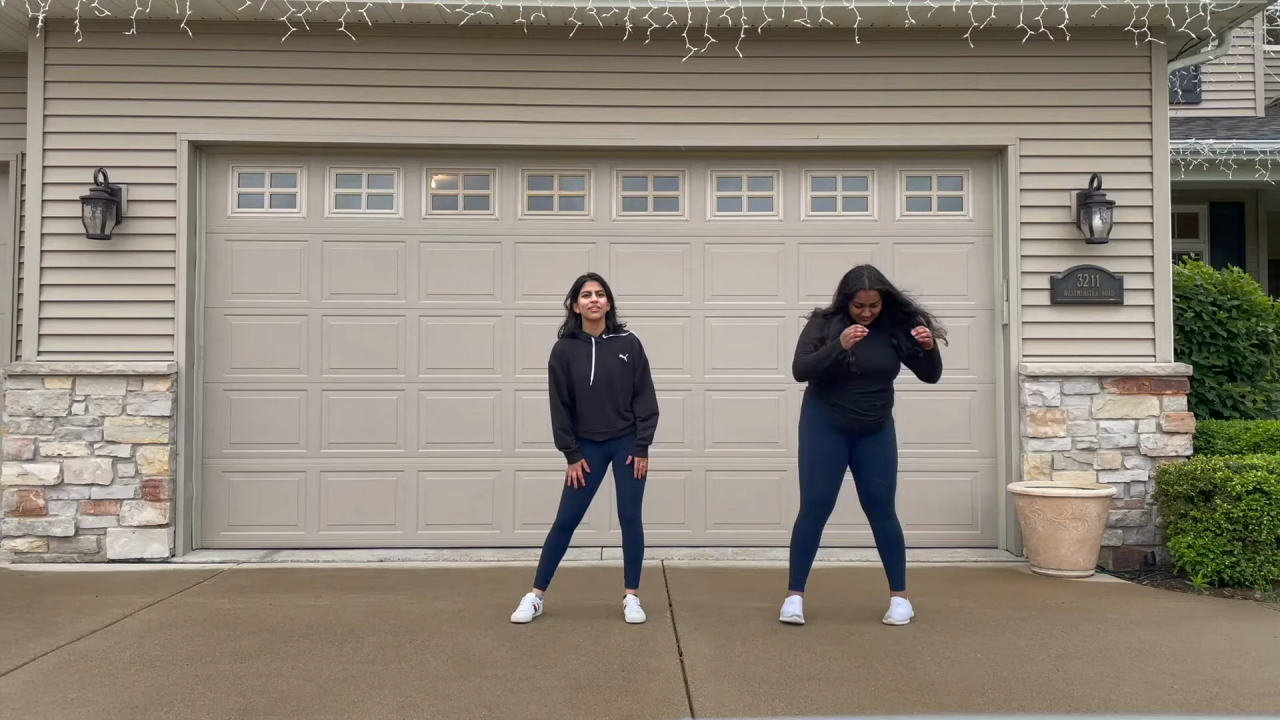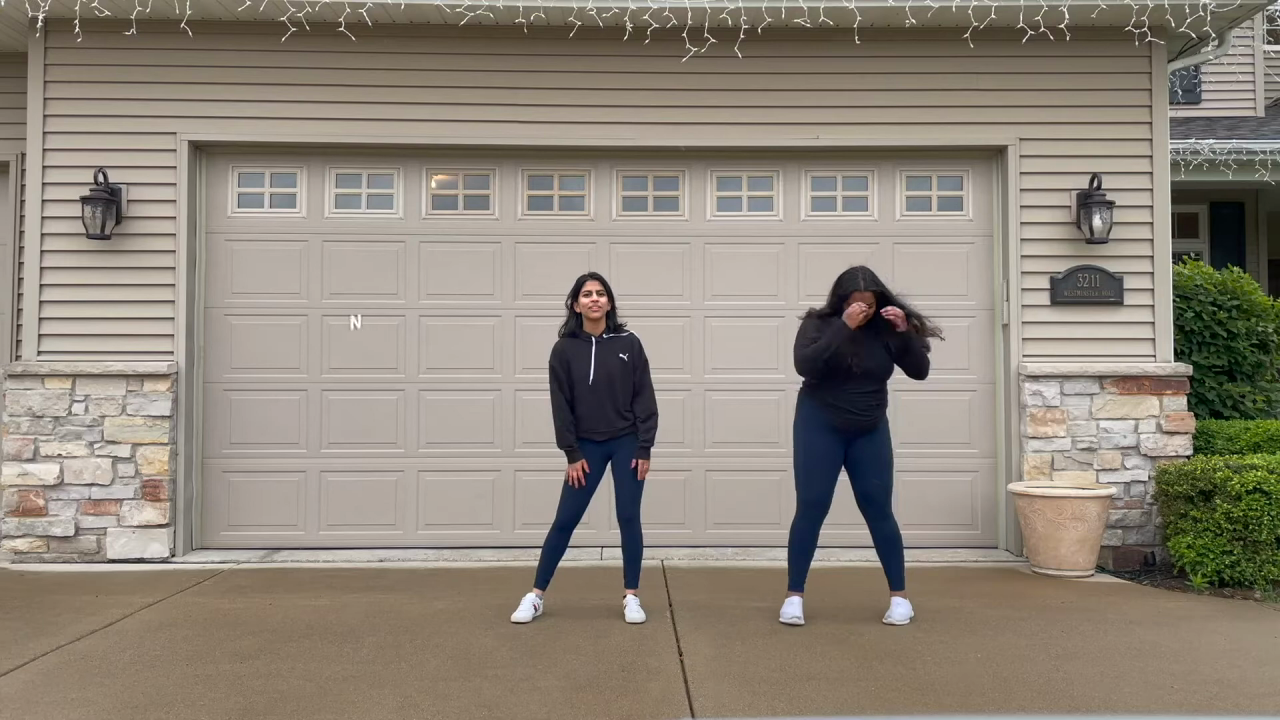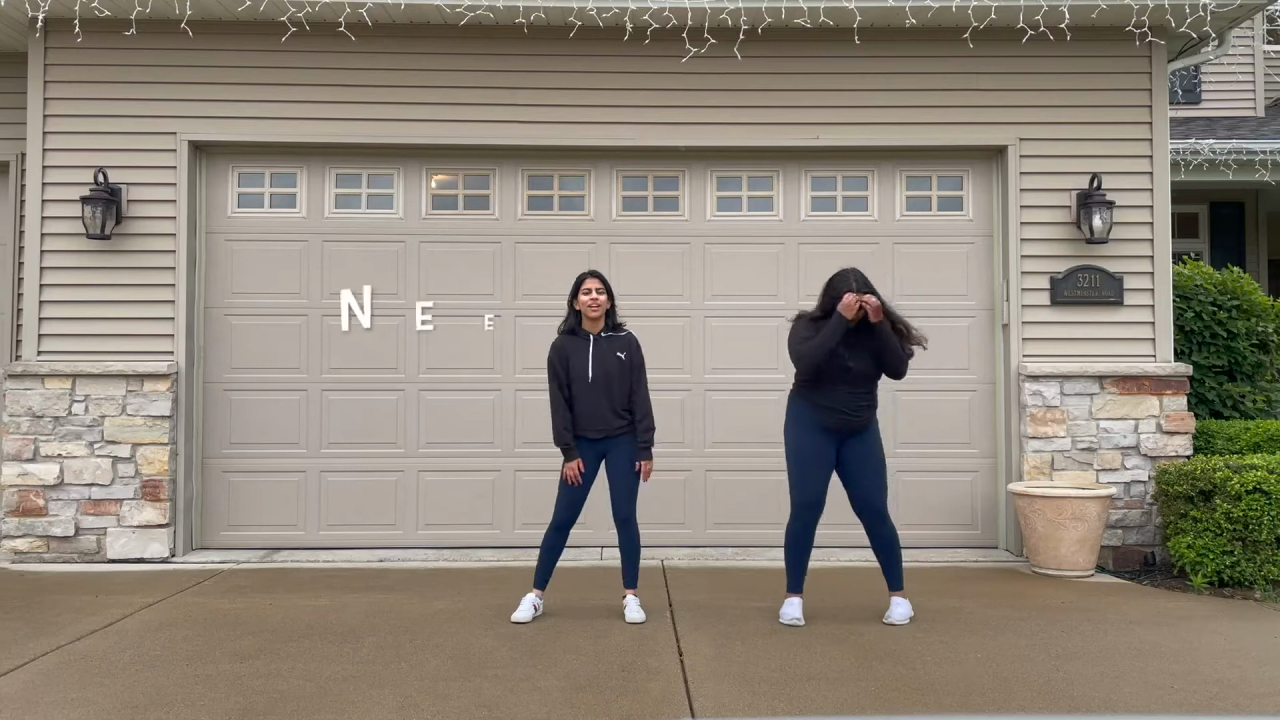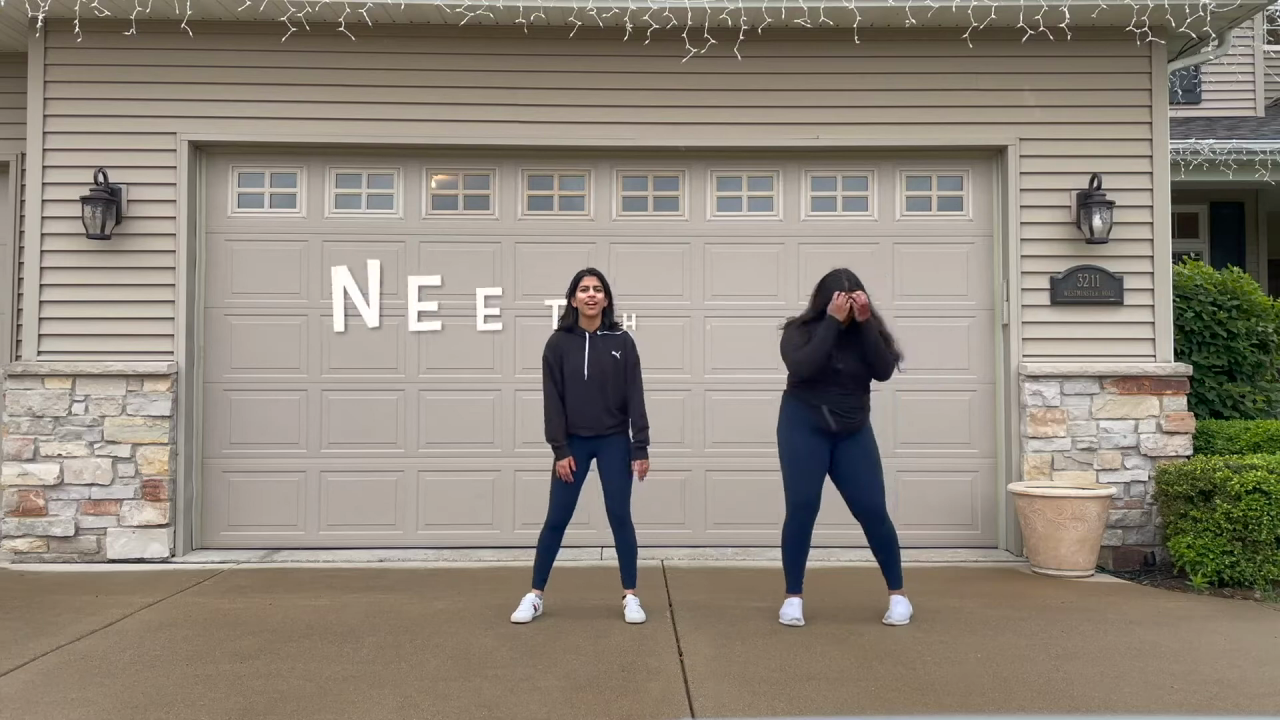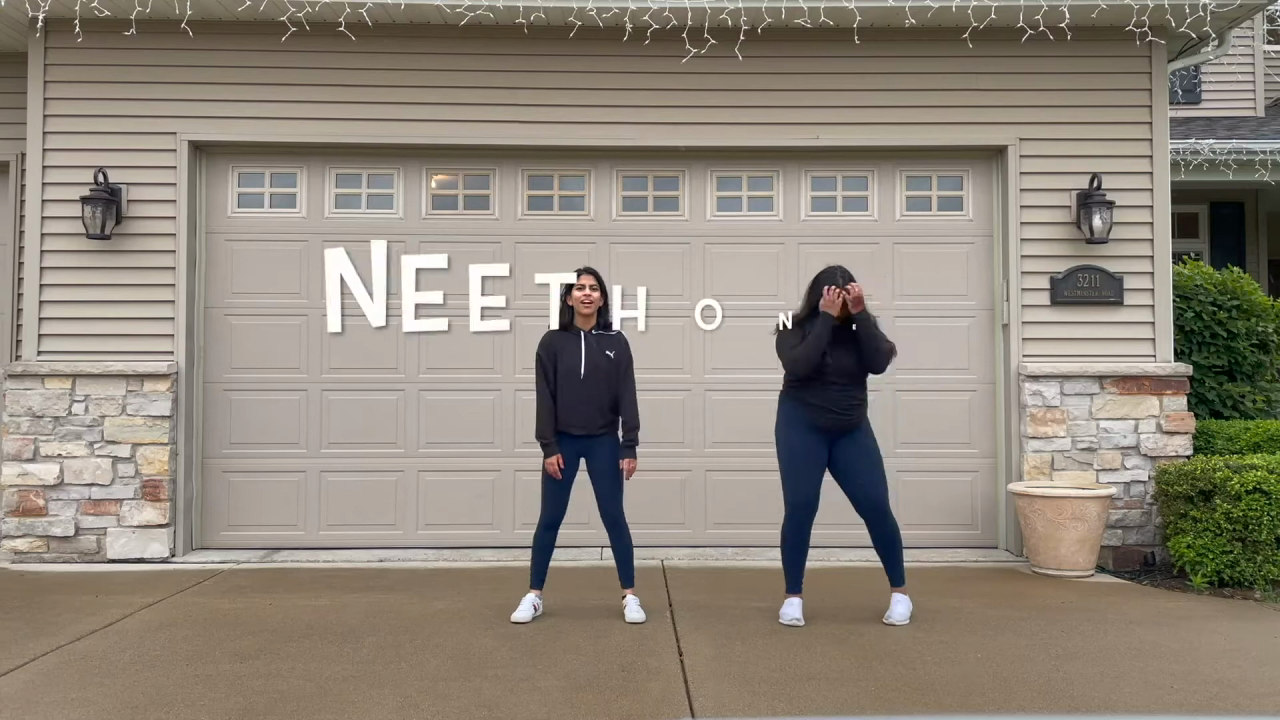
dt=0.1s
person 1, frame 1
left shoulder: (895, 329)
right shoulder: (823, 323)
left elbow: (930, 375)
right elbow: (801, 371)
left wrist: (928, 348)
right wrist: (839, 347)
left hip: (875, 431)
right hip: (824, 426)
left knee: (881, 509)
right knee: (815, 507)
left ankle: (899, 597)
right ankle: (795, 595)
person 1, frame 2
left shoulder: (887, 329)
right shoulder: (819, 324)
left elbow: (919, 371)
right elbow: (805, 366)
left wrist: (904, 332)
right wrist: (843, 329)
left hip: (869, 431)
right hip: (819, 426)
left knee: (878, 509)
right knee: (811, 508)
left ankle: (899, 597)
right ankle: (794, 596)
person 1, frame 3
left shoulder: (878, 330)
right shoulder: (809, 326)
left elbow: (898, 370)
right elbow: (806, 361)
left wrist: (879, 323)
right wrist: (840, 319)
left hip: (860, 431)
right hip: (810, 427)
left knee: (874, 511)
right knee: (806, 509)
left ankle: (898, 596)
right ankle: (793, 596)
person 1, frame 4
left shoulder: (866, 332)
right shoulder: (800, 330)
left elbow: (884, 371)
right elbow: (802, 368)
left wrist: (865, 323)
right wrist: (832, 322)
left hip: (853, 433)
right hip: (804, 429)
left knee: (872, 511)
right knee: (801, 510)
left ankle: (898, 594)
right ankle: (793, 597)
person 1, frame 5
left shoulder: (860, 328)
right shoulder: (795, 328)
left elbow: (880, 363)
right elbow: (799, 366)
left wrist: (859, 314)
right wrist: (825, 318)
left hip: (852, 430)
right hip: (801, 427)
left knee: (877, 508)
right knee: (800, 509)
left ankle: (899, 592)
right ankle: (792, 597)
person 2, frame 1
left shoulder: (628, 343)
right shoulder: (564, 350)
left elbow: (645, 397)
right elbow: (560, 406)
left wrist: (642, 446)
right wrist: (572, 455)
left hip: (627, 443)
right hip: (587, 447)
left knee: (630, 519)
right knee: (566, 521)
left ankle: (631, 597)
right ankle: (535, 595)
person 2, frame 2
left shoulder: (628, 343)
right shoulder: (565, 349)
left elbow: (644, 398)
right elbow: (561, 405)
left wrist: (644, 448)
right wrist: (572, 454)
left hip: (627, 443)
right hip: (587, 446)
left knee: (629, 519)
right knee: (565, 520)
left ankle: (631, 597)
right ankle: (536, 595)
person 2, frame 3
left shoulder: (626, 343)
right shoulder: (563, 346)
left elbow: (640, 398)
right elbow: (559, 403)
left wrist: (645, 448)
right wrist: (569, 453)
left hip: (622, 443)
right hip: (581, 445)
left knee: (625, 518)
right knee: (562, 520)
left ankle: (631, 597)
right ankle: (536, 595)
person 2, frame 4
left shoulder: (621, 342)
right shoulder: (558, 343)
left elbow: (634, 397)
right elbow: (553, 400)
left wrist: (640, 448)
right wrist: (560, 450)
left hip: (614, 442)
right hip: (573, 444)
left knee: (620, 518)
right knee: (556, 520)
left ankle: (630, 597)
right ankle: (535, 596)
person 2, frame 5
left shoulder: (616, 342)
right shoulder: (553, 341)
left elbow: (627, 397)
right elbow: (545, 397)
left wrist: (630, 448)
right wrist: (549, 447)
left hip: (603, 442)
right hip: (562, 442)
left knee: (615, 519)
right knee: (550, 520)
left ankle: (629, 596)
right ankle: (534, 596)
